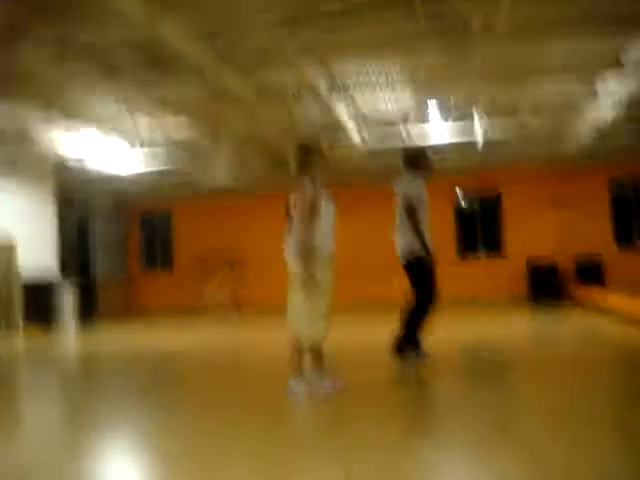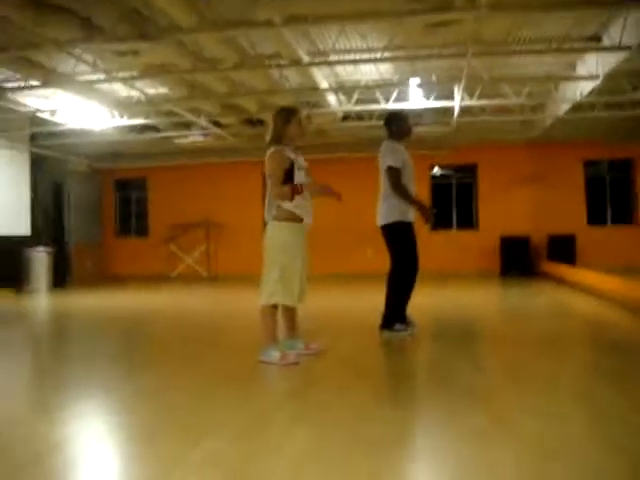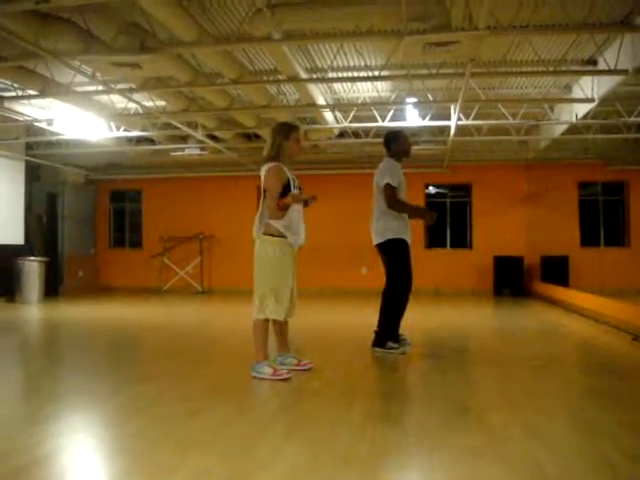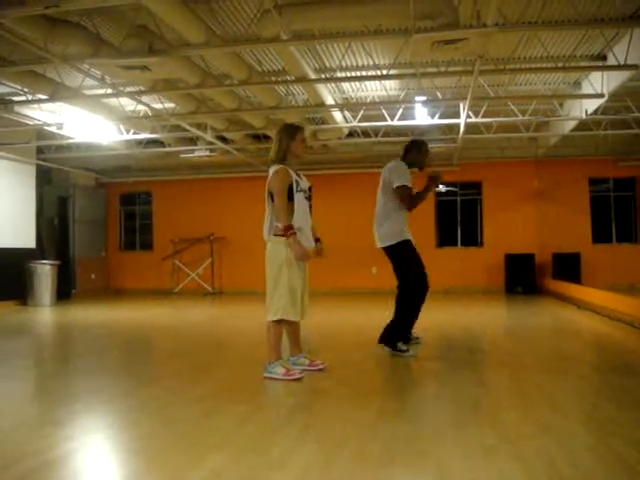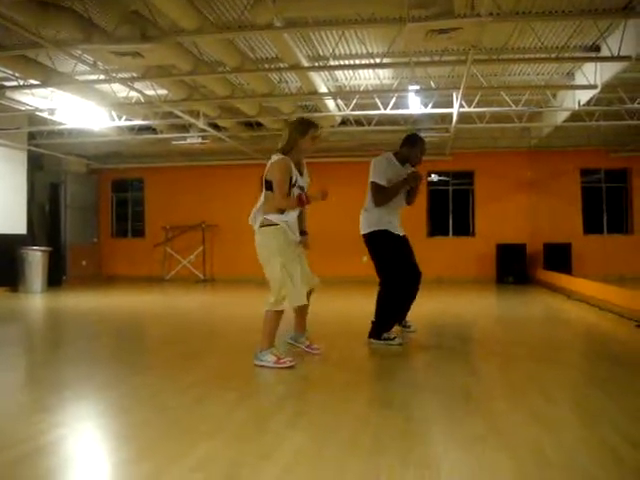
dt=1s
person 1, frame 1
left shoulder: (317, 191)
right shoulder: (307, 193)
right elbow: (303, 232)
right wrist: (305, 269)
left hip: (321, 264)
right hip: (309, 264)
left knee: (316, 321)
right knee: (305, 322)
left ankle: (319, 375)
right ankle: (298, 381)
person 1, frame 2
left shoulder: (294, 155)
right shoulder: (277, 154)
right elbow: (275, 191)
left wrist: (320, 190)
right wrist: (306, 188)
left hip: (297, 228)
right hip: (282, 228)
left knee: (292, 286)
right knee: (275, 285)
left ankle: (292, 339)
right ankle: (269, 347)
person 1, frame 3
left shoulder: (284, 172)
right shoulder: (274, 170)
right elbow: (272, 210)
left wrist: (303, 202)
right wrist: (286, 202)
left hip: (285, 244)
right hip: (272, 243)
left knee: (283, 302)
right knee: (267, 301)
left ankle: (284, 355)
right ankle: (260, 362)
person 1, frame 4
left shoulder: (296, 175)
right shoulder: (280, 173)
right elbow: (281, 214)
left wrist: (315, 240)
right wrist: (295, 242)
left hip: (296, 245)
right hip: (283, 244)
left knee: (295, 303)
right knee: (281, 302)
left ankle: (296, 356)
right ankle: (273, 363)
person 1, frame 5
left shoulder: (300, 165)
right shoulder: (280, 164)
right elbow: (284, 203)
left wrist: (303, 233)
right wrist: (312, 197)
left hip: (289, 235)
right hip: (272, 234)
left knee: (305, 286)
right knee: (283, 293)
left ankle: (299, 335)
right ankle: (265, 351)
person 2, frame 1
left shoulder: (414, 183)
right shoulder: (410, 183)
right elbow: (411, 217)
right wrist: (425, 247)
left hip: (417, 249)
right hip: (414, 249)
left knee: (424, 295)
right knee: (425, 295)
left ankle: (408, 344)
right ankle: (406, 344)
person 2, frame 2
left shoulder: (397, 149)
right shoulder: (391, 149)
right elbow: (395, 185)
left wrist: (419, 207)
right wrist: (421, 206)
left hip: (401, 217)
right hip: (395, 217)
left knee: (407, 266)
right knee: (403, 267)
left ankle: (398, 316)
right ankle: (390, 321)
person 2, frame 3
left shoulder: (393, 168)
right shoulder: (389, 167)
right elbow: (392, 201)
left wrist: (417, 212)
right wrist: (420, 212)
left hip: (395, 234)
right hip: (390, 235)
left knee: (402, 284)
right knee: (398, 285)
left ankle: (390, 334)
right ankle: (383, 339)
person 2, frame 4
left shoulder: (395, 169)
right shoulder: (399, 169)
right elbow: (410, 203)
left wrist: (426, 188)
right wrist: (429, 186)
left hip: (392, 235)
right hip: (395, 236)
left knee: (409, 284)
right knee: (418, 285)
left ankle: (402, 334)
right ankle: (392, 337)
person 2, frame 5
left shoulder: (408, 168)
right shoulder: (381, 163)
left elbow: (410, 201)
right elbow: (378, 200)
left wrist: (414, 185)
right wrist: (404, 183)
left hip: (395, 228)
right hip: (375, 228)
left knee: (412, 275)
right knee: (391, 278)
left ankle: (396, 318)
right ankle: (379, 331)
